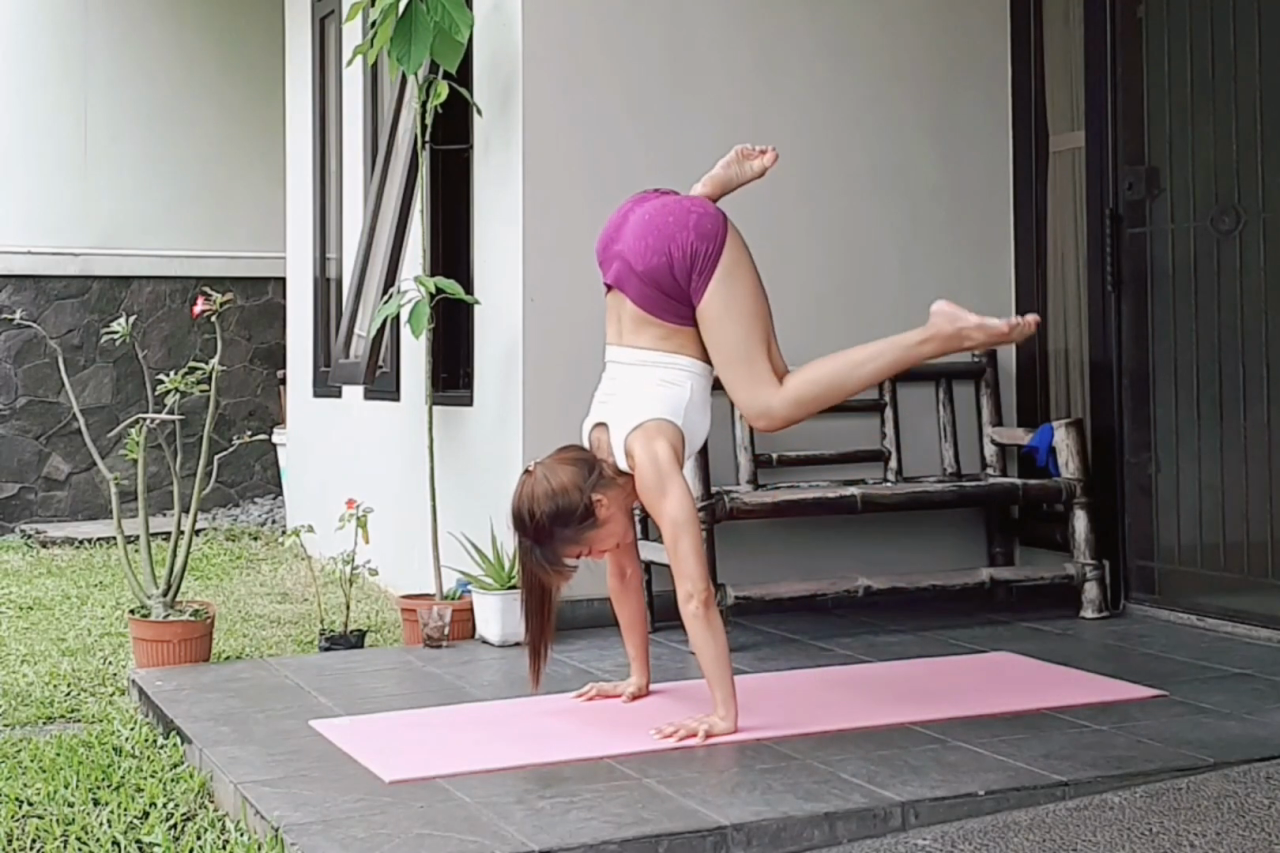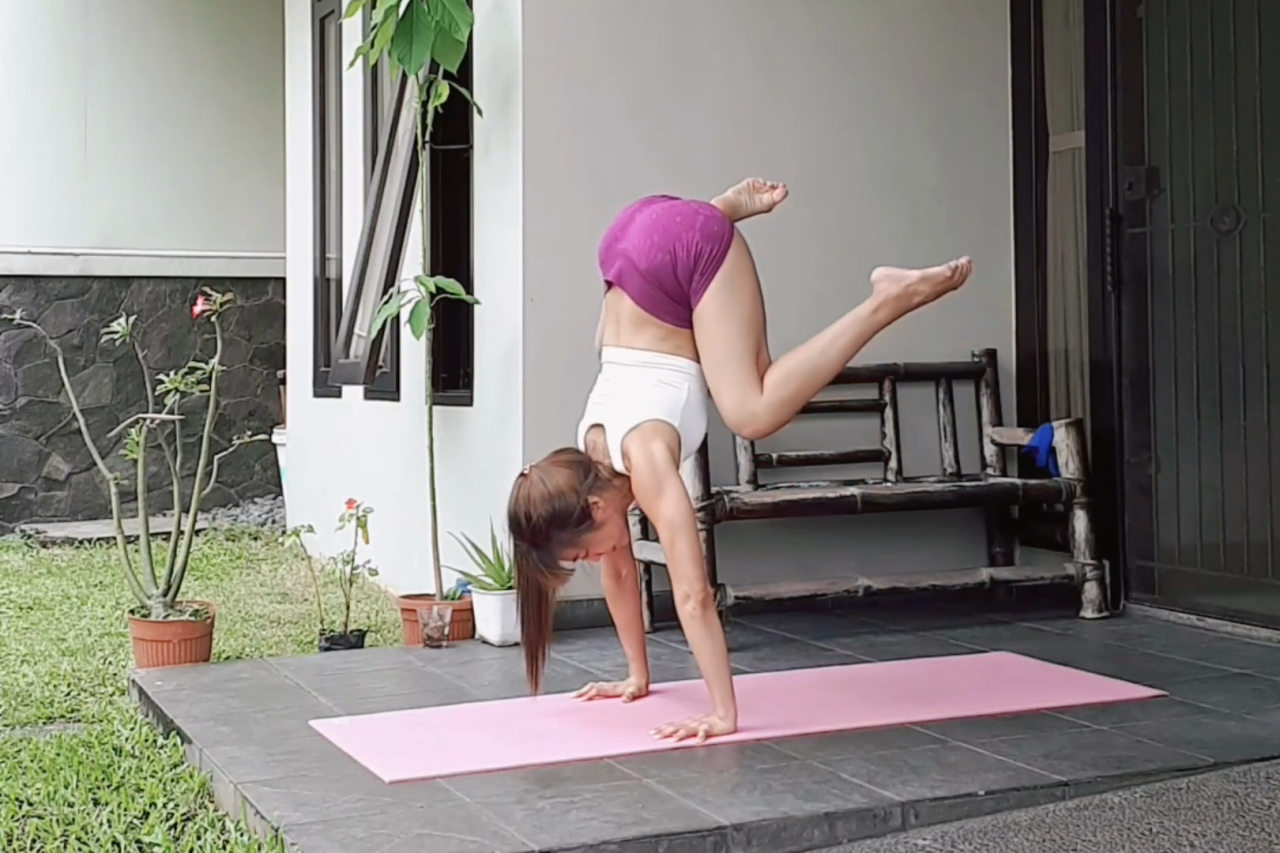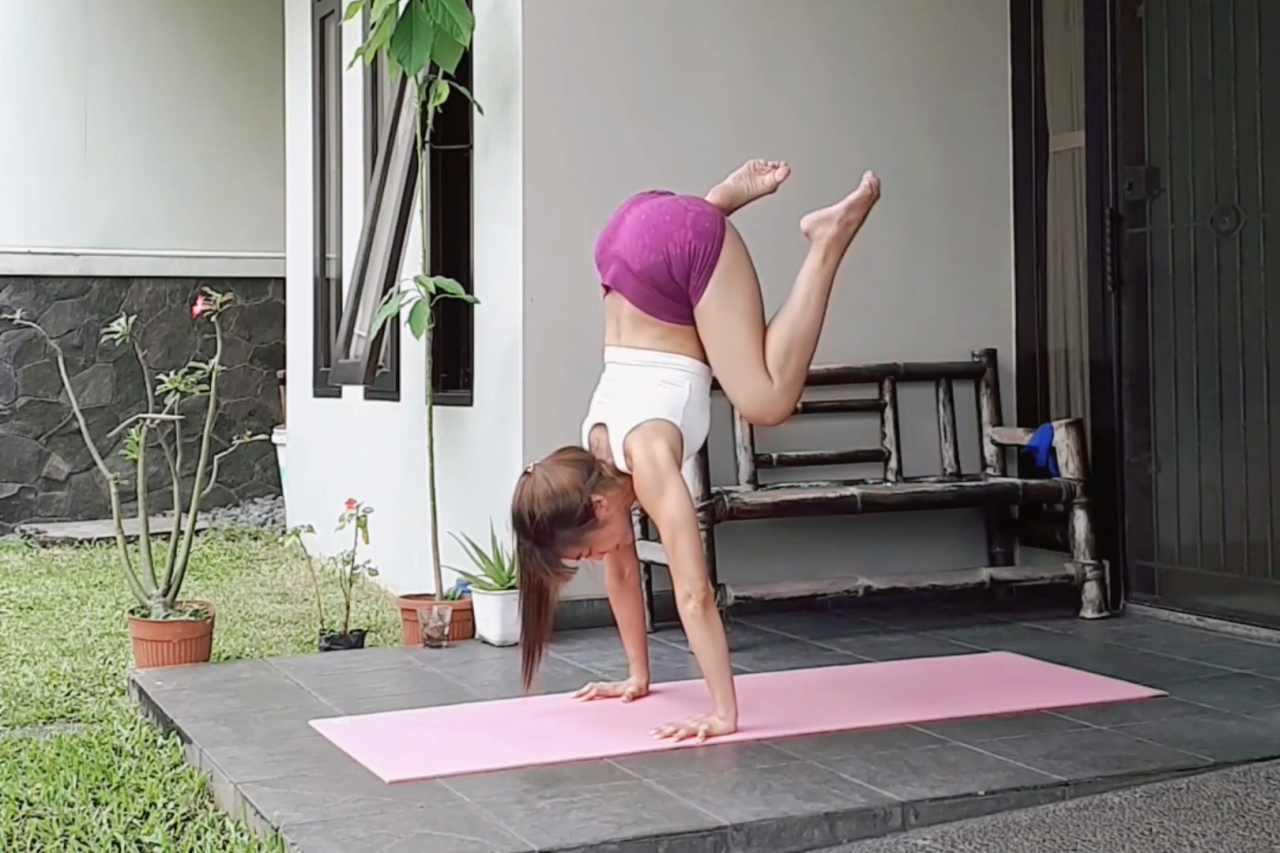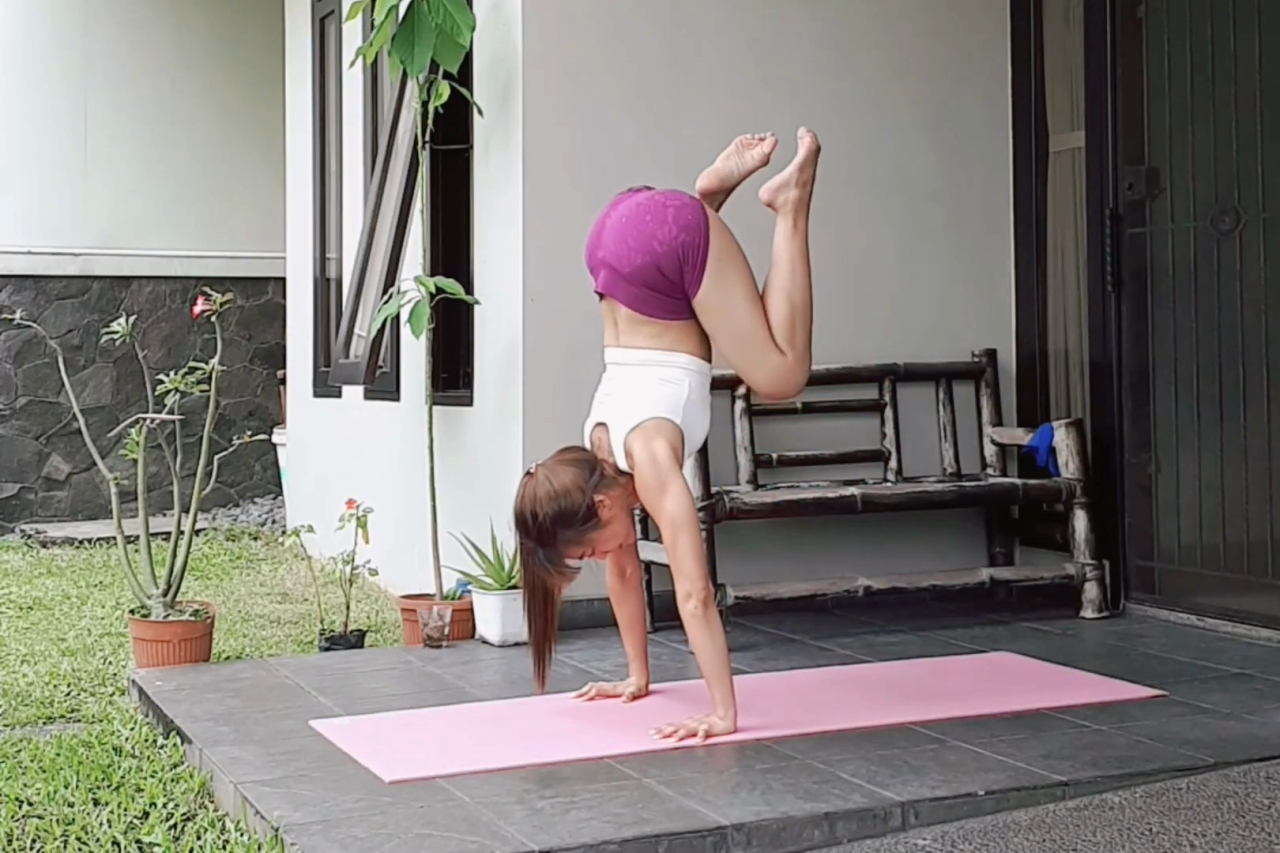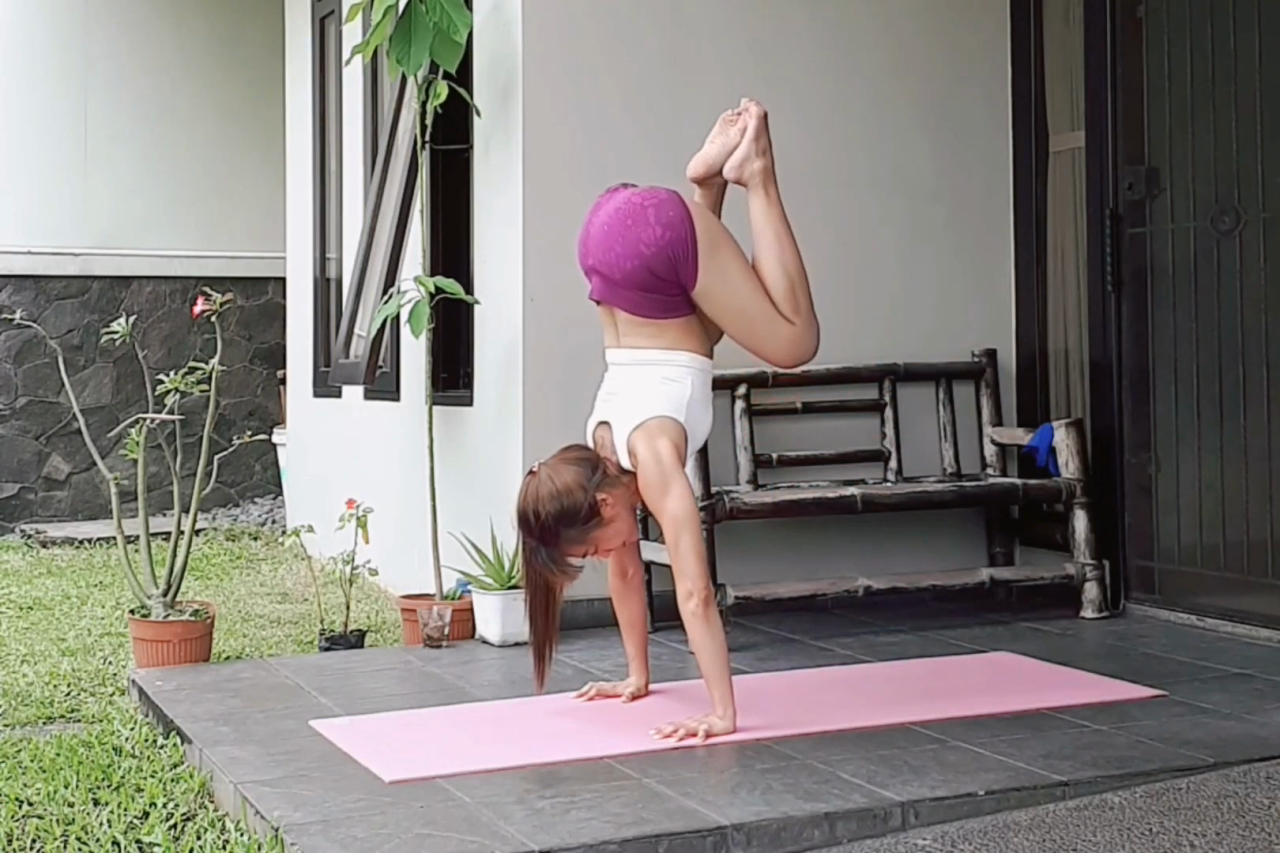
dt=0.4s
person 1, frame 1
left shoulder: (646, 457)
right shoulder: (599, 457)
left elbow: (695, 593)
right elbow: (624, 571)
left wrist: (725, 712)
right wrist: (638, 677)
left ankle: (942, 334)
person 1, frame 2
left shoulder: (643, 456)
right shoulder: (594, 453)
left elbow: (693, 596)
right elbow: (620, 573)
left wrist: (724, 713)
right wrist: (637, 678)
left ankle: (892, 296)
right ankle: (725, 208)
person 1, frame 3
left shoulder: (645, 458)
right shoulder: (597, 458)
left elbow: (694, 595)
right elbow: (622, 573)
left wrist: (724, 714)
right wrist: (638, 677)
left ankle: (829, 237)
right ankle: (721, 201)
person 1, frame 4
left shoulder: (644, 456)
right shoulder: (601, 461)
left elbow: (695, 594)
right elbow: (624, 571)
left wrist: (723, 713)
right wrist: (638, 677)
left ankle: (789, 202)
right ankle: (713, 189)
person 1, frame 5
left shoulder: (648, 455)
right shoulder: (603, 459)
left elbow: (695, 593)
right elbow: (627, 571)
left wrist: (723, 713)
right wrist: (637, 677)
left ankle: (751, 174)
